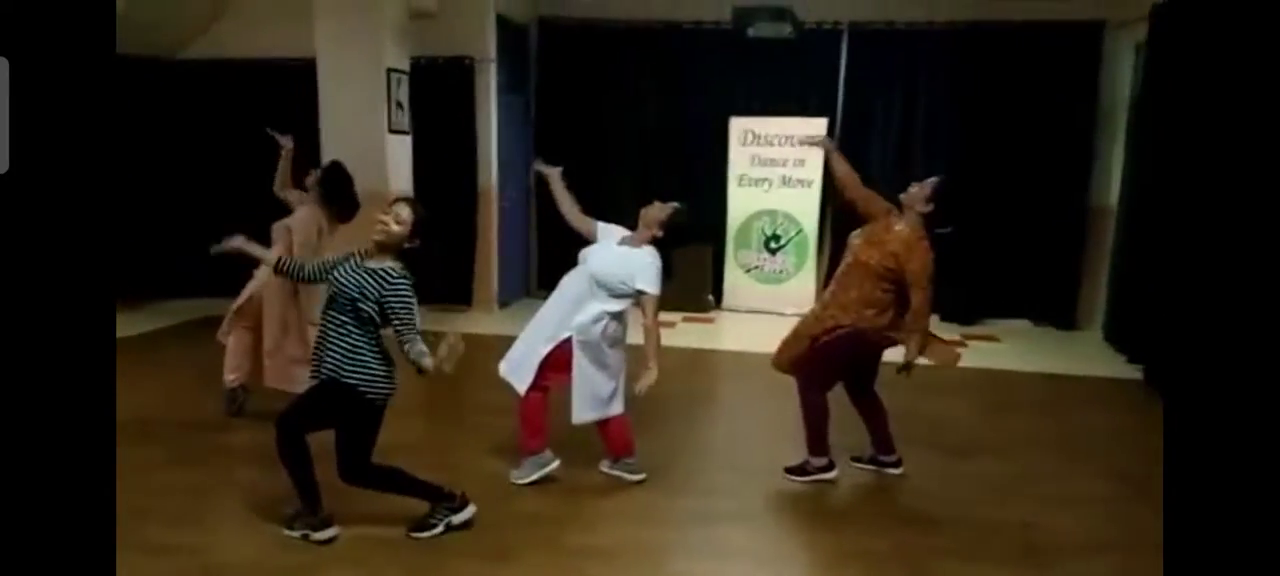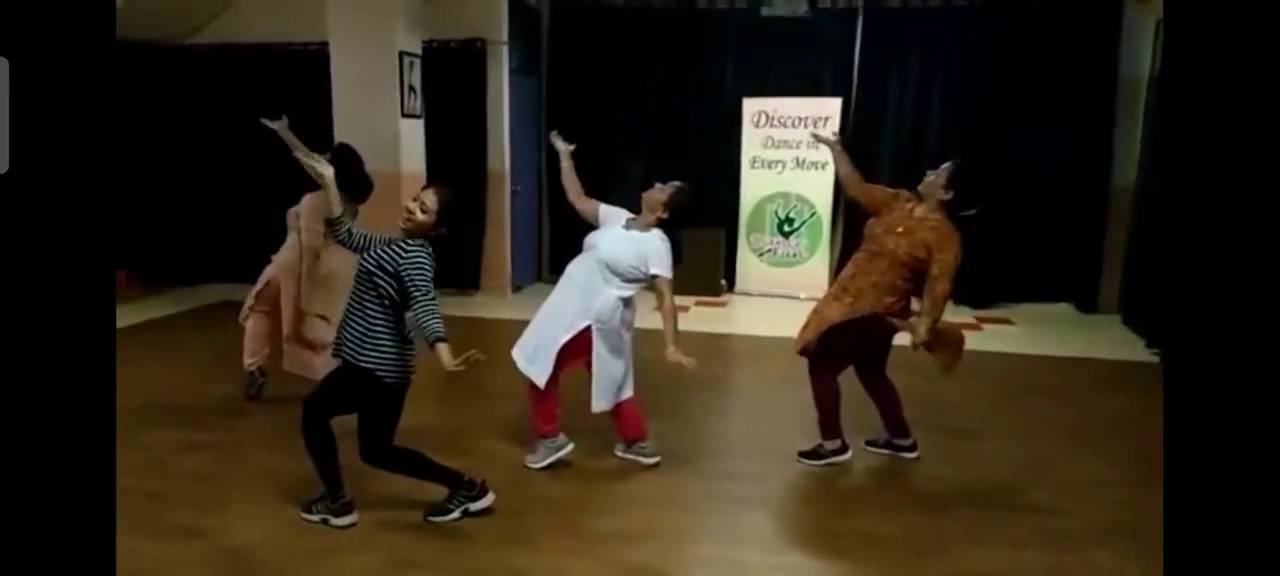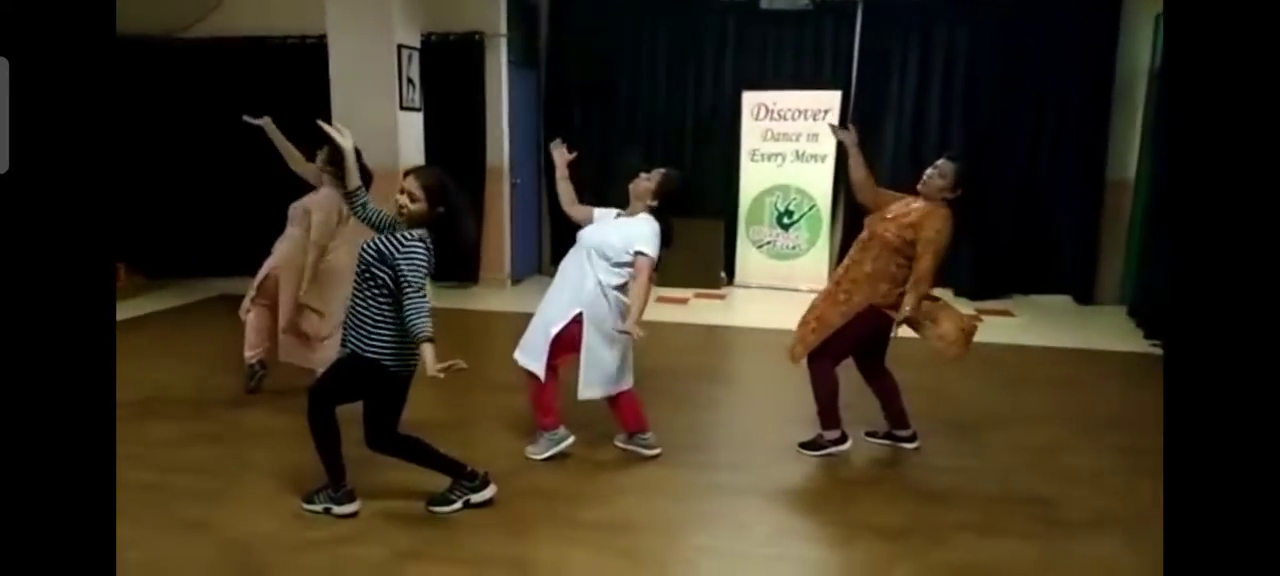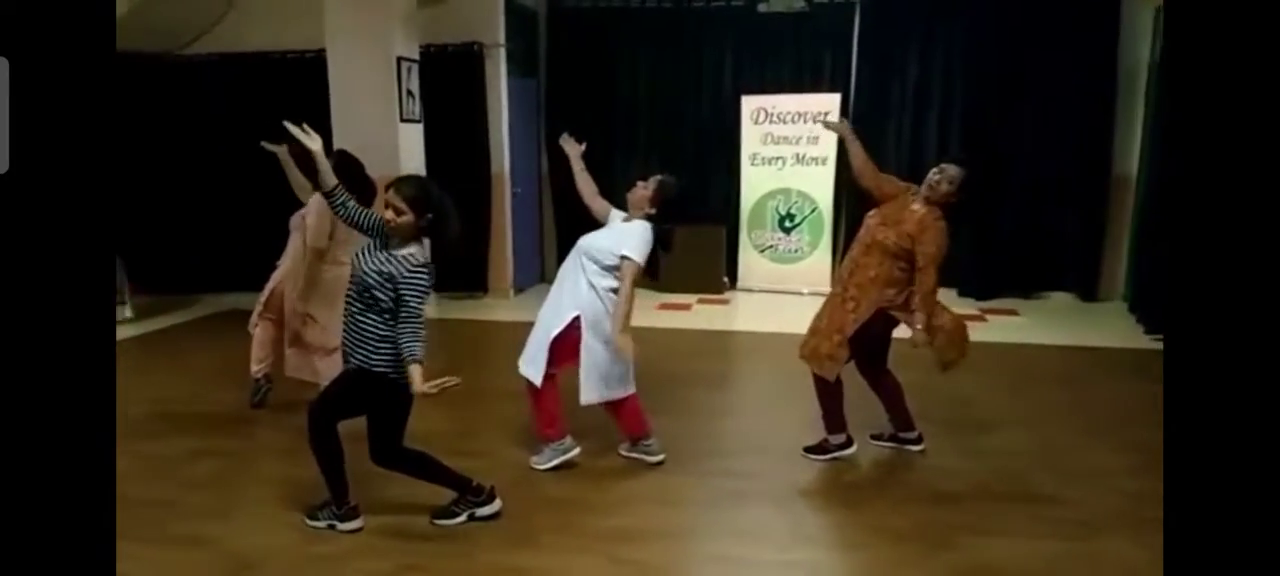
dt=0.7s
person 1, frame 1
left shoulder: (395, 281)
right shoulder: (355, 260)
left elbow: (409, 336)
right elbow: (305, 271)
left wrist: (428, 362)
right wrist: (250, 248)
left hip: (357, 381)
right hip: (345, 377)
left knee: (289, 426)
right knee: (356, 469)
left ankle: (314, 517)
right ankle: (448, 501)
person 1, frame 2
left shoulder: (416, 252)
right shoulder: (394, 244)
left elbow: (425, 306)
right elbow: (344, 235)
left wrist: (444, 355)
right wrist: (329, 180)
left hip: (378, 364)
right hip: (373, 362)
left knee: (314, 410)
right knee: (378, 449)
left ankle: (336, 502)
right ankle: (467, 487)
person 1, frame 3
left shoulder: (413, 244)
right shoulder: (398, 228)
left elbow: (415, 301)
right elbow: (361, 207)
left wrist: (428, 358)
right wrist: (348, 152)
left hip: (380, 353)
right hip: (380, 351)
left knee: (320, 399)
right knee: (383, 436)
left ankle: (338, 492)
right ankle: (470, 479)
person 1, frame 4
left shoulder: (412, 265)
right shoulder: (385, 235)
left elbow: (411, 325)
right elbow: (345, 207)
left wrist: (416, 376)
right wrist: (319, 155)
left hip: (382, 366)
right hip: (375, 364)
left knee: (321, 415)
right knee: (387, 451)
left ankle: (342, 509)
right ankle: (475, 494)
person 2, frame 1
left shoulder: (914, 243)
right shoulder: (887, 219)
left elbow: (920, 297)
right elbow: (853, 187)
left wrist: (914, 345)
right wrist: (832, 152)
left hip: (859, 326)
right hip: (854, 322)
left knee: (810, 381)
right knee: (860, 388)
left ankle: (819, 462)
right ankle: (886, 456)
person 2, frame 2
left shoulder: (943, 234)
right shoulder: (901, 203)
left elbow: (939, 284)
right elbow: (857, 188)
left wrist: (925, 325)
right wrist: (836, 149)
left hip: (873, 312)
right hip: (858, 304)
left knee: (821, 365)
right knee: (872, 373)
left ankle: (833, 445)
right ankle: (902, 440)
person 2, frame 3
left shoulder: (936, 215)
right shoulder: (906, 203)
left elbow: (926, 263)
right elbow: (867, 193)
left wrist: (910, 305)
right wrist: (852, 147)
left hip: (873, 303)
right hip: (864, 298)
left knee: (819, 356)
right knee: (871, 365)
left ankle: (832, 435)
right ankle: (902, 431)
person 2, frame 4
left shoulder: (932, 224)
right shoulder: (906, 195)
left elbow: (926, 275)
right elbow: (869, 176)
left wrist: (921, 322)
right wrist: (848, 137)
left hip: (875, 305)
right hip: (861, 299)
left knee: (823, 359)
right knee: (873, 367)
left ankle: (838, 439)
right ankle: (907, 433)
person 3, frame 1
left shoulder: (647, 261)
right shoulder: (615, 235)
left elbow: (650, 317)
right elbow: (576, 218)
left wrist: (652, 365)
right wrist: (554, 180)
left hip: (582, 333)
right hip: (568, 321)
left knee: (531, 382)
right knee: (602, 396)
left ankle: (537, 455)
right ankle: (623, 459)
person 3, frame 2
left shoulder: (656, 244)
right shoulder: (618, 218)
left elbow: (665, 298)
right elbow: (577, 198)
left wrist: (671, 346)
right wrist: (565, 156)
left hip: (594, 320)
right hip: (573, 308)
left knee: (539, 367)
right knee: (613, 381)
left ankle: (550, 440)
right ankle: (638, 443)
person 3, frame 3
left shoulder: (645, 227)
right shoulder: (612, 217)
left elbow: (643, 277)
right elbow: (571, 207)
left wrist: (632, 320)
right wrist: (561, 166)
left hip: (588, 309)
right hip: (575, 303)
left knee: (538, 360)
right knee: (610, 374)
left ankle: (552, 432)
right ankle: (639, 434)
person 3, frame 4
left shoulder: (639, 230)
right shoulder: (620, 222)
left elbow: (627, 281)
right elbow: (593, 199)
left wrist: (619, 329)
right wrist: (576, 159)
left hip: (584, 313)
right hip: (581, 310)
left knee: (539, 371)
right knee: (611, 381)
left ankle: (557, 442)
right ankle: (643, 442)
person 4, frame 1
left shoulder: (307, 216)
right shoulder: (317, 210)
right elbow: (281, 189)
left wrist: (305, 309)
right wrist: (286, 153)
left hip: (277, 285)
left knee: (242, 327)
right knee: (300, 346)
left ankle: (235, 388)
person 4, frame 2
left shoulder: (314, 202)
right shoulder: (346, 198)
left elbow: (311, 250)
left wrist: (307, 296)
right wrist: (285, 133)
left hip: (295, 271)
right hip: (336, 275)
left knee: (261, 311)
right knee: (323, 329)
left ankle: (254, 370)
person 4, frame 3
left shoulder: (327, 199)
right shoulder: (332, 189)
left elbow: (317, 248)
right elbow: (297, 163)
left wrist: (306, 289)
right wrist: (269, 129)
left hip: (295, 267)
right hip: (333, 273)
left knee: (260, 305)
right knee: (324, 323)
left ankle: (255, 363)
person 4, frame 4
left shoulder: (321, 205)
left elbow: (314, 253)
right elbow: (305, 192)
left wrist: (301, 295)
right wrist: (285, 157)
left hip: (312, 281)
right hip: (336, 282)
left knee: (268, 320)
right knee: (326, 336)
left ankle: (260, 377)
